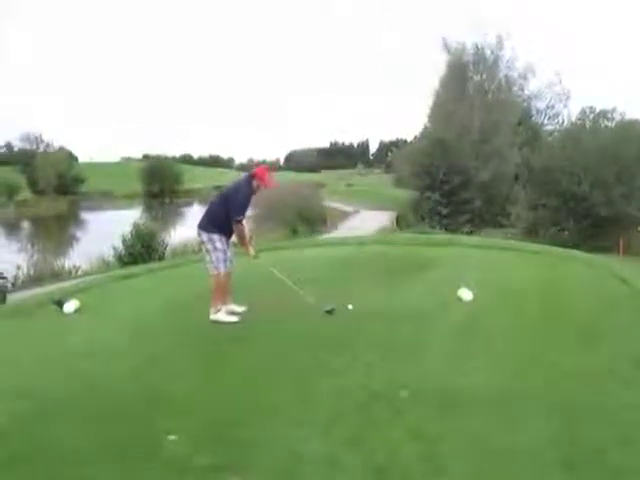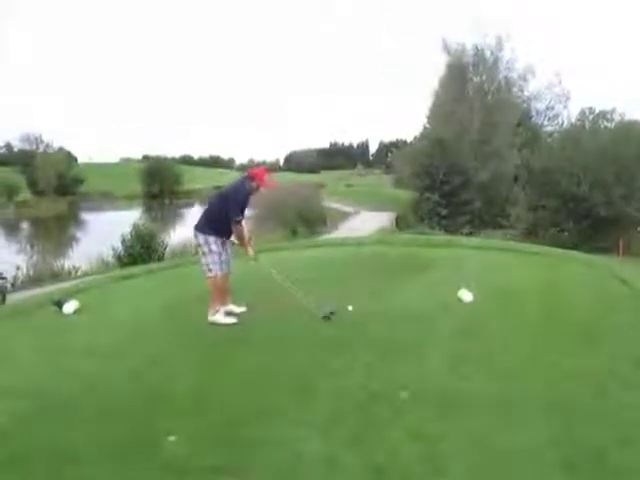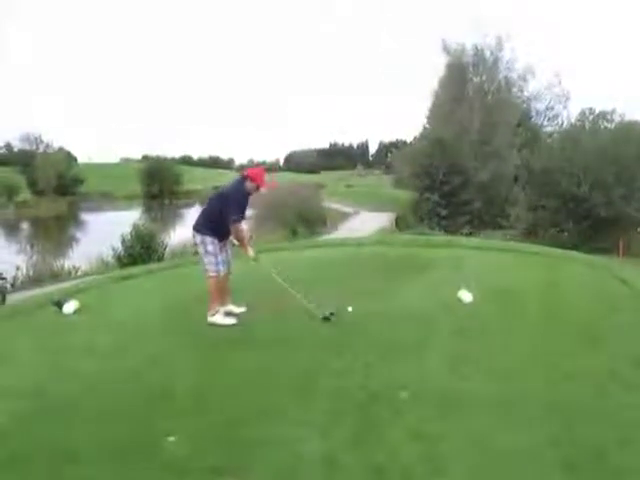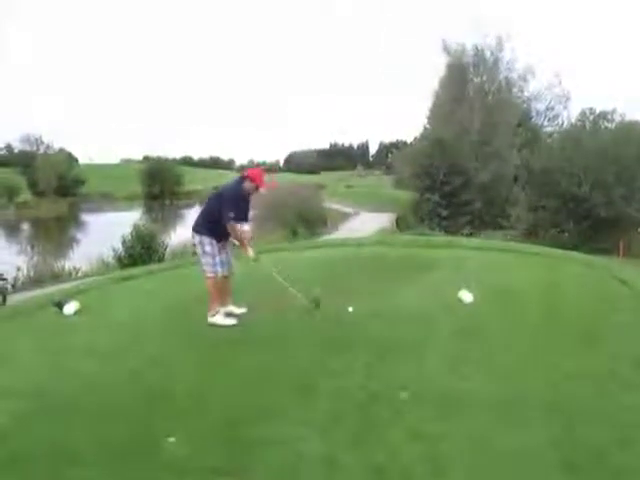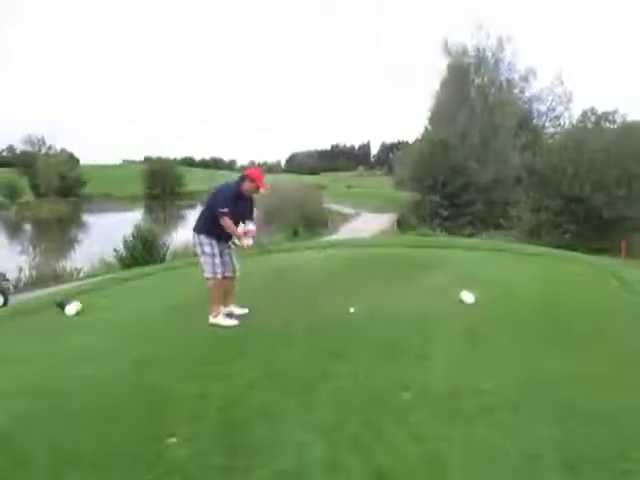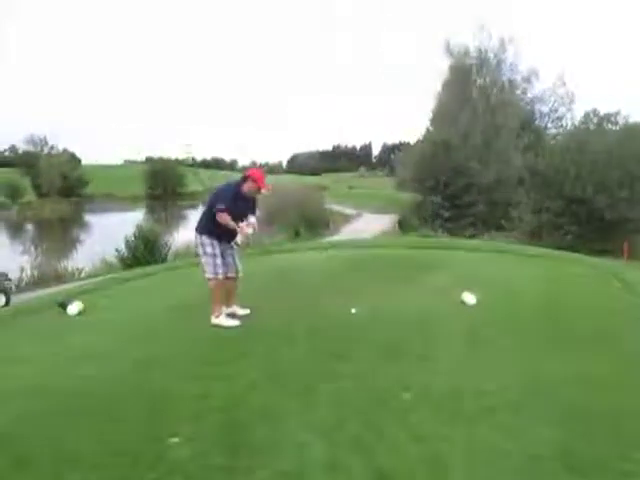
dt=0.1s
person 1, frame 1
left shoulder: (244, 188)
right shoulder: (241, 193)
left elbow: (238, 220)
right elbow: (237, 224)
left wrist: (246, 238)
right wrist: (247, 246)
left hip: (219, 230)
right hip: (211, 230)
left knee: (226, 268)
right knee: (220, 270)
left ankle: (226, 304)
right ankle: (216, 311)
person 1, frame 2
left shoulder: (242, 191)
right shoulder: (237, 193)
left elbow: (238, 222)
right elbow: (236, 225)
left wrist: (246, 241)
right wrist: (246, 246)
left hip: (219, 233)
right hip: (207, 233)
left knee: (224, 270)
right knee: (216, 272)
left ankle: (225, 304)
right ankle: (214, 312)
person 1, frame 3
left shoulder: (241, 192)
right shoulder: (234, 193)
left elbow: (239, 222)
right elbow: (234, 224)
left wrist: (246, 240)
right wrist: (246, 247)
left hip: (218, 234)
right hip: (205, 233)
left knee: (225, 270)
right knee: (215, 272)
left ankle: (225, 305)
right ankle: (213, 313)
person 1, frame 4
left shoulder: (244, 197)
right shoulder: (230, 192)
left elbow: (242, 222)
right elbow: (230, 223)
left wrist: (247, 242)
right wrist: (245, 247)
left hip: (220, 236)
right hip: (205, 234)
left knee: (226, 271)
right knee: (215, 274)
left ankle: (226, 305)
right ankle: (213, 314)
person 1, frame 5
left shoulder: (247, 198)
right shoulder: (226, 191)
left elbow: (248, 220)
right elbow: (224, 219)
right wrist: (240, 237)
left hip: (223, 238)
right hip: (205, 235)
left knee: (230, 272)
right knee: (215, 274)
left ankle: (228, 306)
right ankle: (215, 315)
person 1, frame 6
left shoulder: (250, 198)
right shoulder: (226, 190)
left elbow: (251, 217)
right elbow: (221, 217)
left wrist: (250, 222)
right wrist: (237, 227)
left hip: (226, 239)
right hip: (208, 236)
left knee: (234, 273)
right knee: (217, 275)
left ankle: (230, 307)
right ankle: (217, 315)
